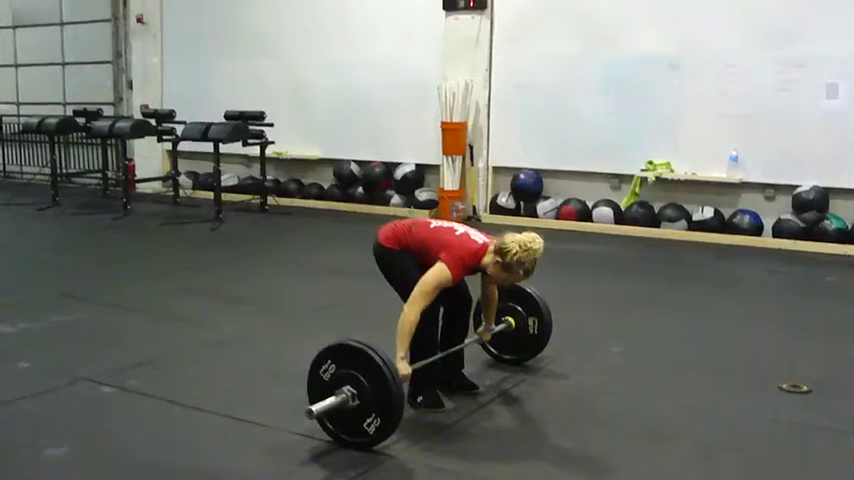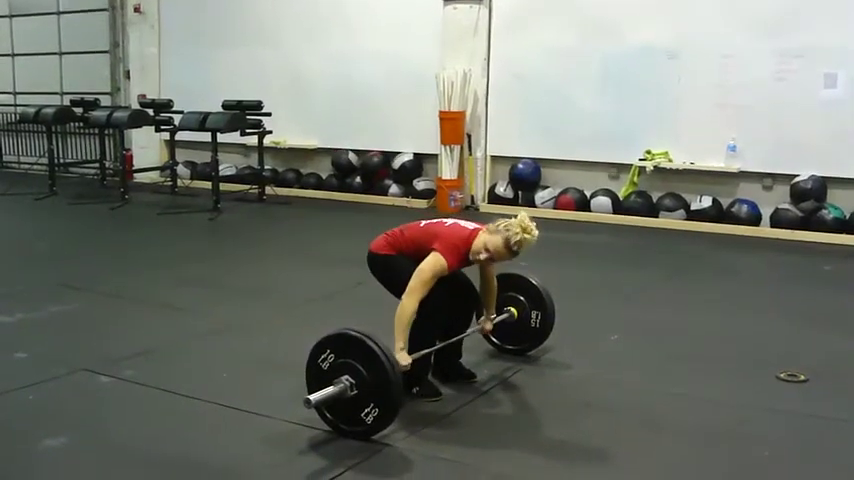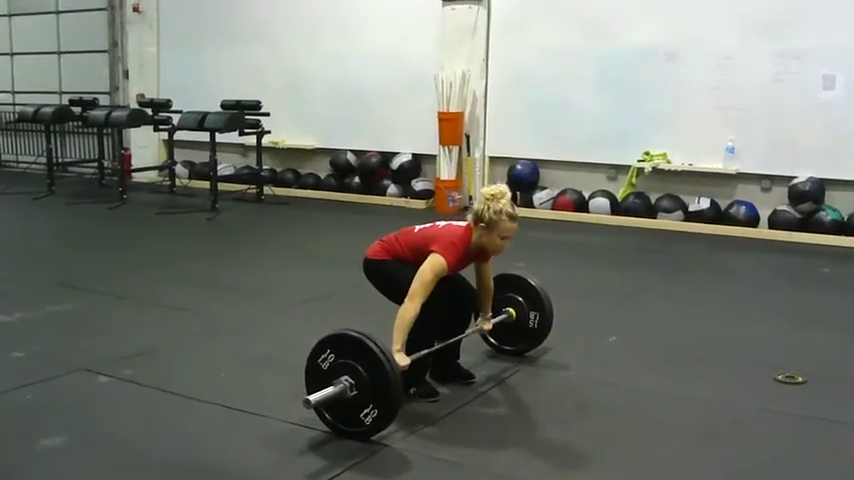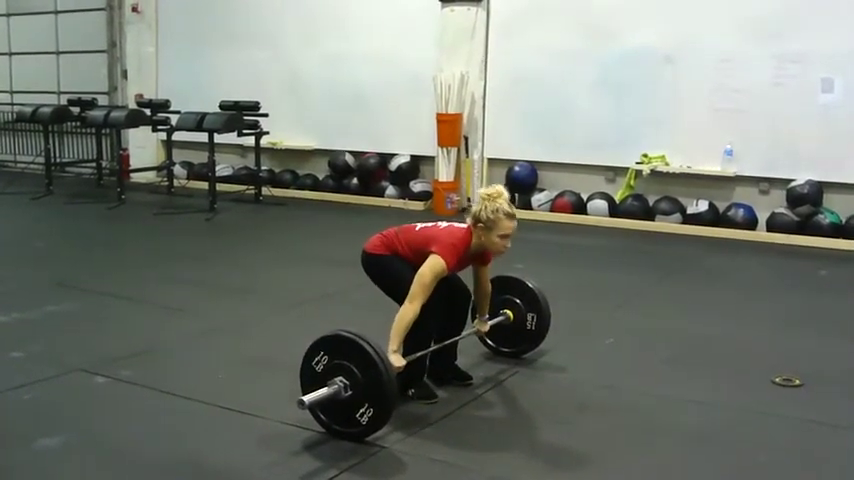
dt=1s
person 1, frame 1
left shoulder: (494, 252)
right shoulder: (460, 258)
left elbow: (490, 292)
right elbow: (412, 308)
left wrist: (488, 326)
right wrist: (401, 359)
left hip: (418, 245)
right hip: (392, 246)
left knee: (461, 302)
right knee: (428, 308)
left ankle: (449, 375)
right ankle: (421, 389)
person 1, frame 2
left shoulder: (485, 240)
right shoulder: (453, 246)
left elbow: (489, 282)
right elbow: (411, 298)
left wrist: (489, 317)
right wrist: (399, 350)
left hip: (415, 254)
right hip: (385, 254)
left knee: (467, 296)
right knee: (435, 304)
left ankle: (447, 364)
right ankle: (413, 377)
person 1, frame 3
left shoulder: (480, 241)
right shoulder: (451, 246)
left elbow: (485, 284)
right elbow: (412, 301)
left wrist: (485, 317)
right wrist: (397, 352)
left hip: (412, 260)
right hip: (381, 260)
left knee: (465, 298)
right knee: (434, 305)
left ankle: (445, 365)
right ankle: (411, 378)
person 1, frame 4
left shoulder: (481, 245)
right shoulder: (451, 247)
left elbow: (483, 287)
right elbow: (412, 303)
left wrist: (482, 318)
right wrist: (393, 352)
left hip: (410, 256)
right hip: (380, 254)
left knee: (460, 296)
right knee: (429, 304)
left ankle: (442, 366)
right ankle: (409, 380)
